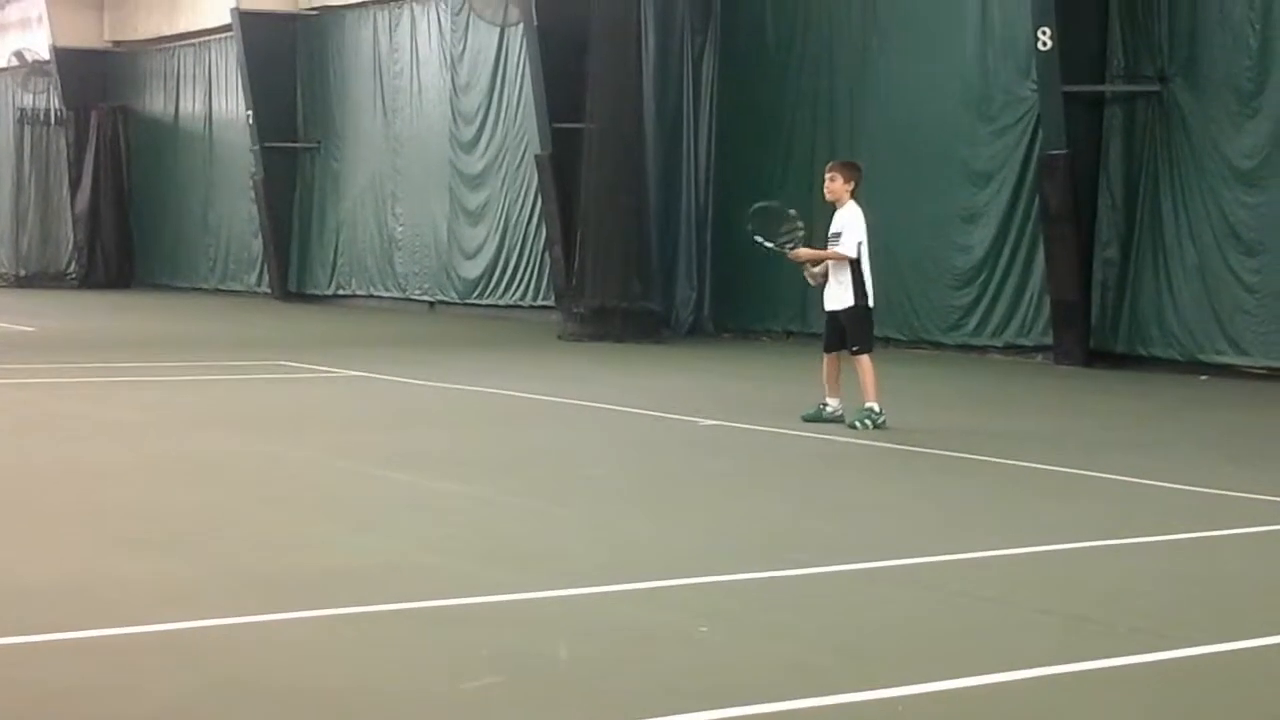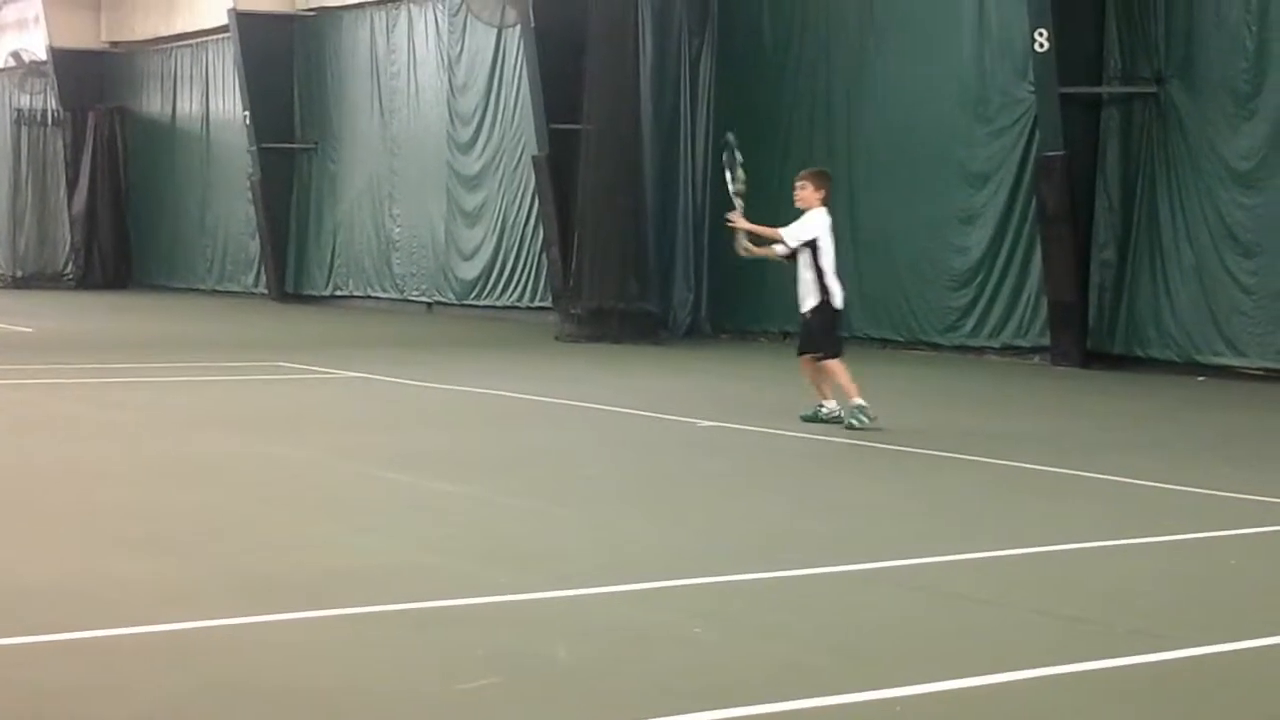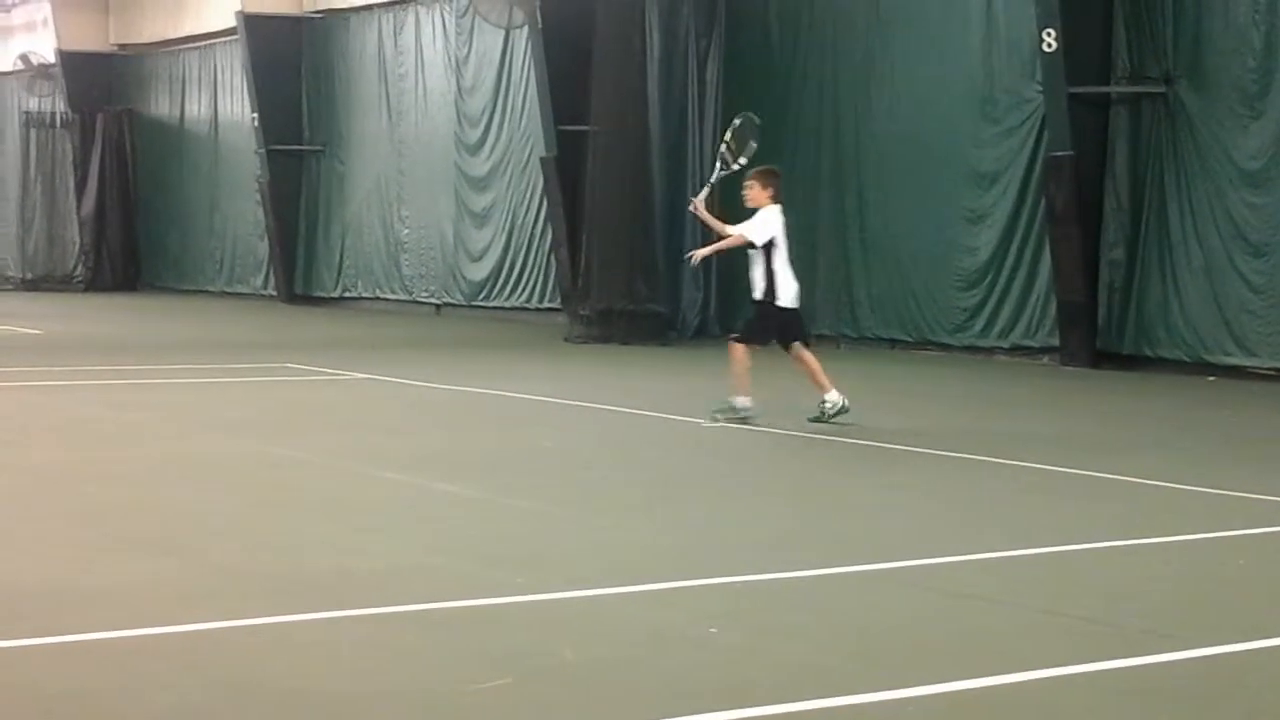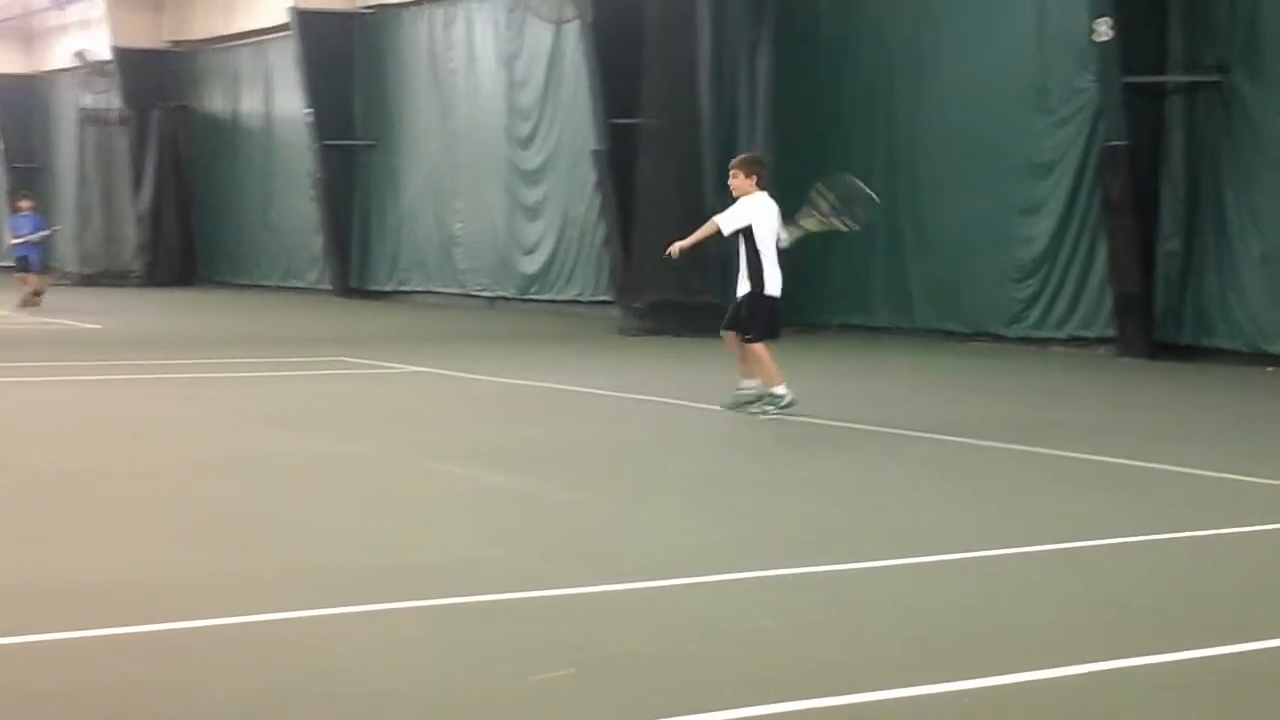
dt=0.3s
person 1, frame 1
left shoulder: (852, 214)
right shoulder: (838, 214)
left elbow: (847, 253)
left wrist: (812, 254)
right wrist: (821, 269)
left hip: (855, 297)
right hip: (836, 297)
left knee: (859, 352)
right knee: (830, 351)
left ankle: (873, 410)
right ankle: (832, 405)
person 1, frame 2
left shoulder: (817, 219)
right shoulder: (808, 222)
left elbow: (781, 235)
right elbow: (782, 250)
left wrist: (748, 226)
right wrist: (752, 250)
left hip: (825, 301)
right hip: (814, 303)
left knee: (827, 358)
right knee: (807, 356)
left ankle: (860, 406)
right ankle: (830, 406)
person 1, frame 3
left shoulder: (769, 216)
right shoulder: (763, 218)
left elbow: (743, 237)
right elbow: (730, 232)
left wrist: (709, 249)
right wrist: (704, 215)
left hip: (774, 298)
right hip: (782, 298)
left knee: (738, 343)
right knee: (797, 350)
left ankle: (741, 403)
right ankle: (832, 400)
person 1, frame 4
left shoulder: (748, 204)
right shoulder: (769, 205)
left elbow: (718, 223)
right elbow: (775, 237)
left wrist: (685, 242)
left hip: (759, 286)
right hip: (752, 285)
left knee: (752, 340)
right knee: (731, 332)
left ankle: (780, 393)
right ankle: (750, 386)
